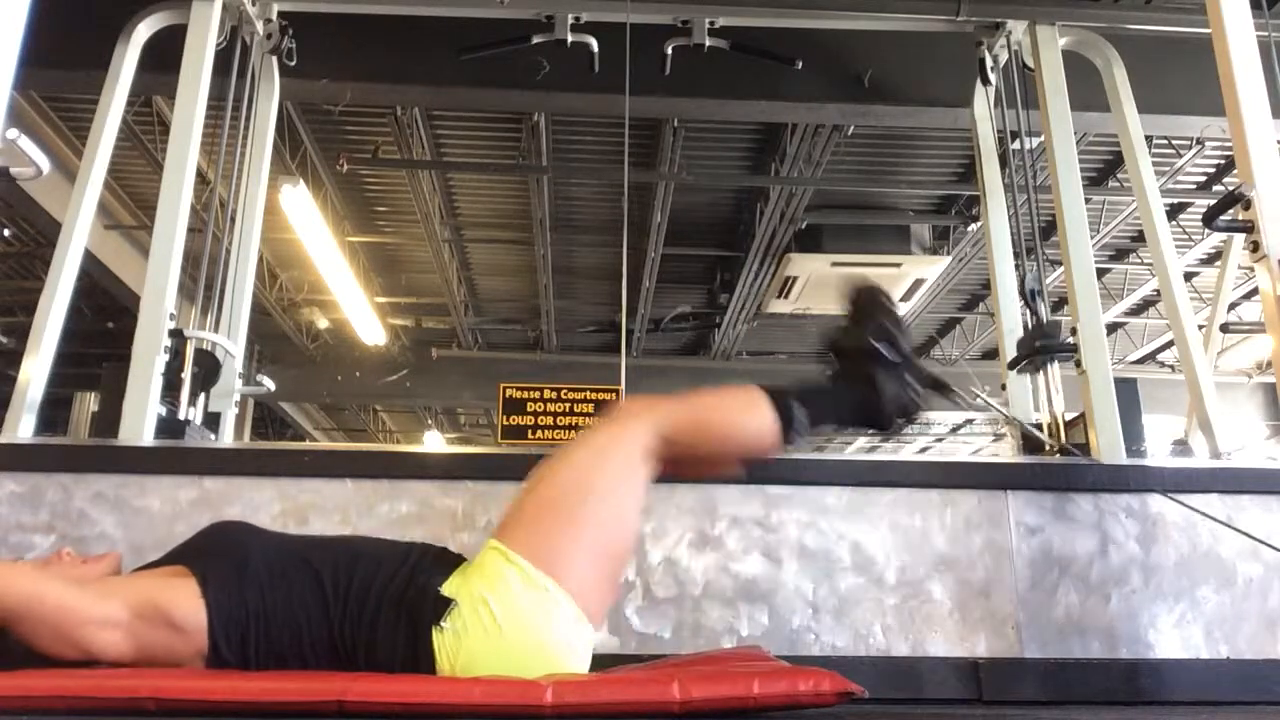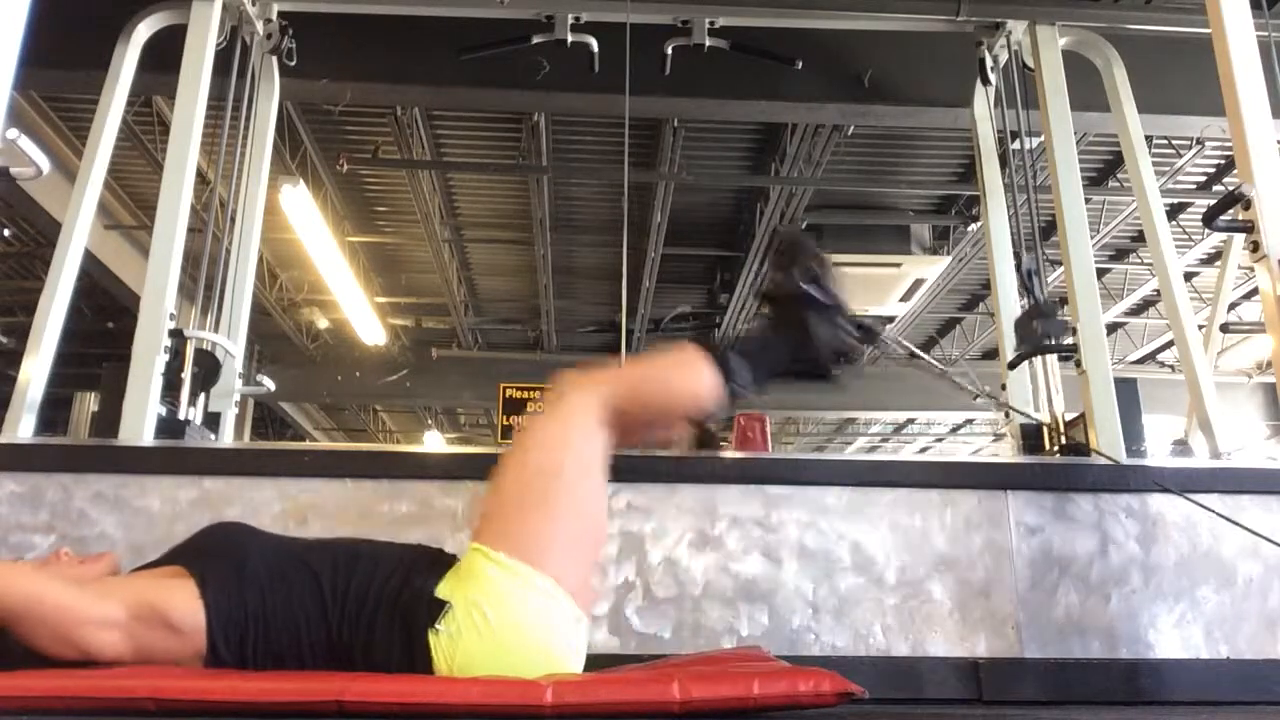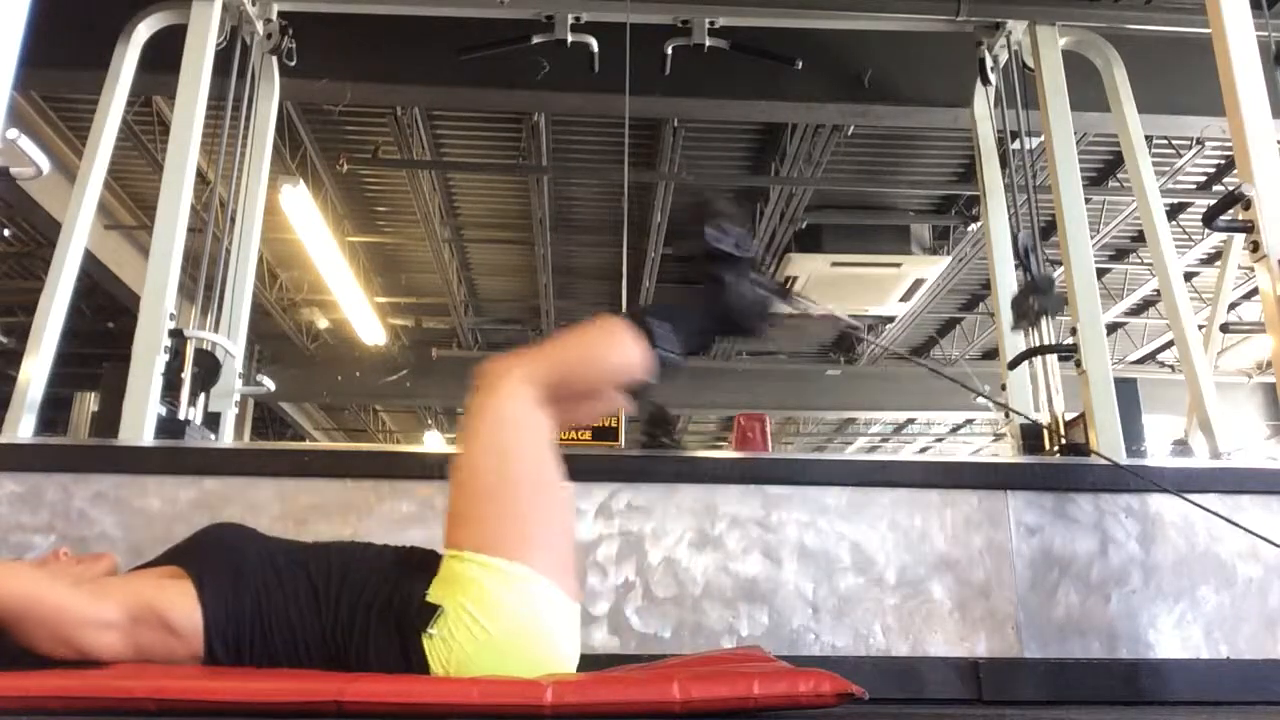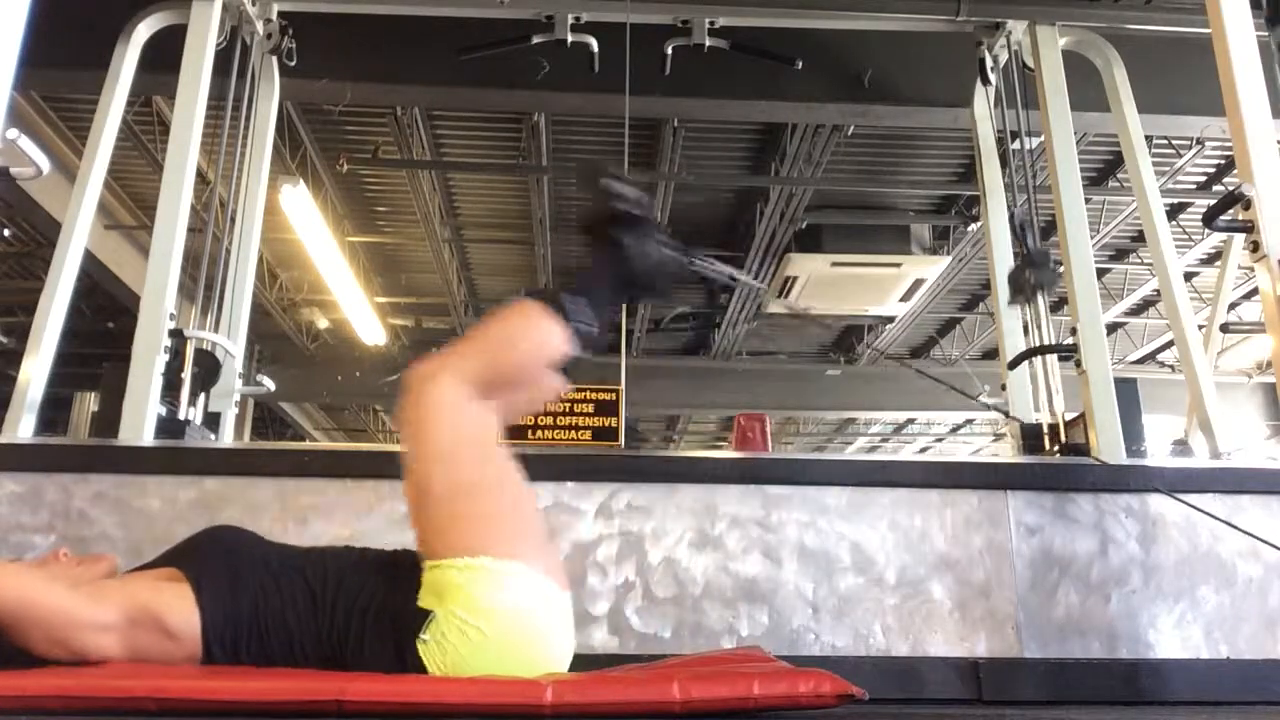
dt=0.1s
person 1, frame 1
left shoulder: (152, 604)
right shoulder: (140, 616)
left hip: (473, 623)
right hip: (495, 640)
left knee: (631, 443)
right knee: (633, 427)
left ankle: (848, 389)
right ankle: (853, 388)
person 1, frame 2
left shoulder: (147, 606)
right shoulder: (142, 618)
left hip: (463, 626)
right hip: (486, 628)
left knee: (579, 419)
right knee: (581, 398)
left ankle: (783, 346)
right ankle: (785, 344)
person 1, frame 3
left shoulder: (141, 605)
right shoulder: (146, 613)
right hip: (510, 640)
left knee: (522, 401)
right knee: (510, 385)
left ankle: (684, 324)
right ankle: (704, 308)
person 1, frame 4
left shoulder: (143, 608)
right shoulder: (133, 619)
right hip: (489, 627)
left knee: (458, 409)
right knee: (440, 386)
right ankle: (608, 273)
